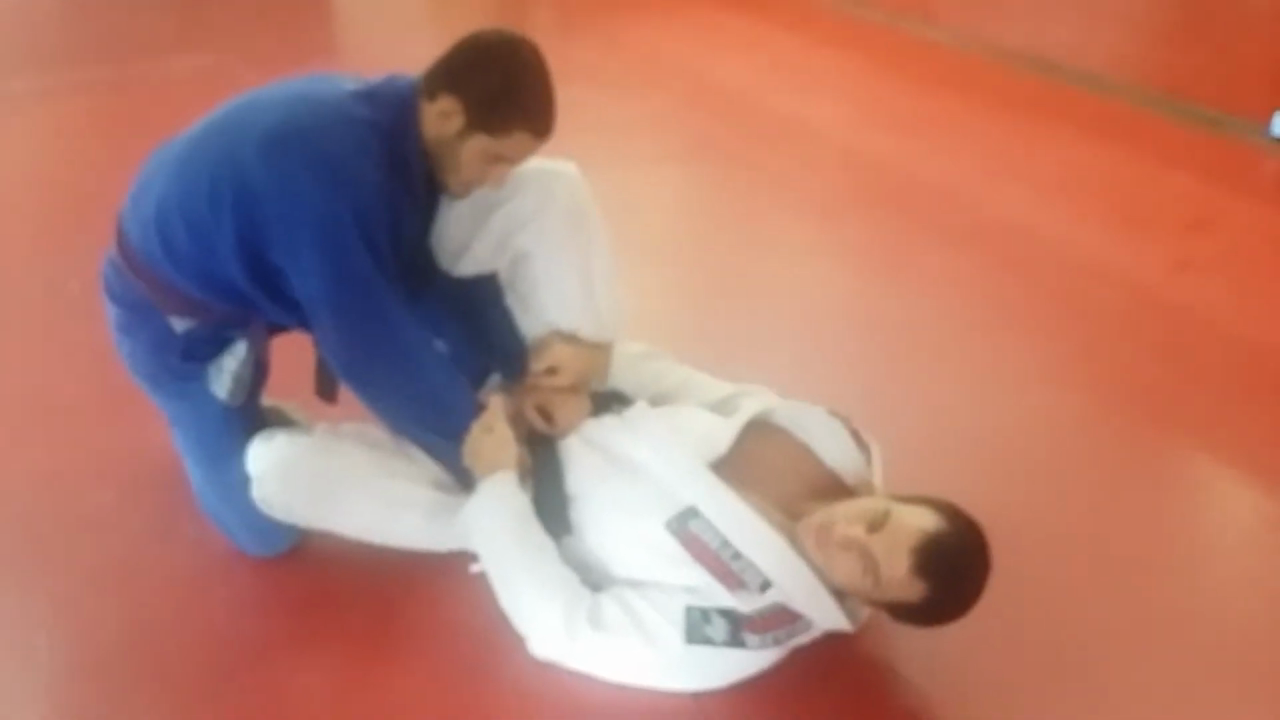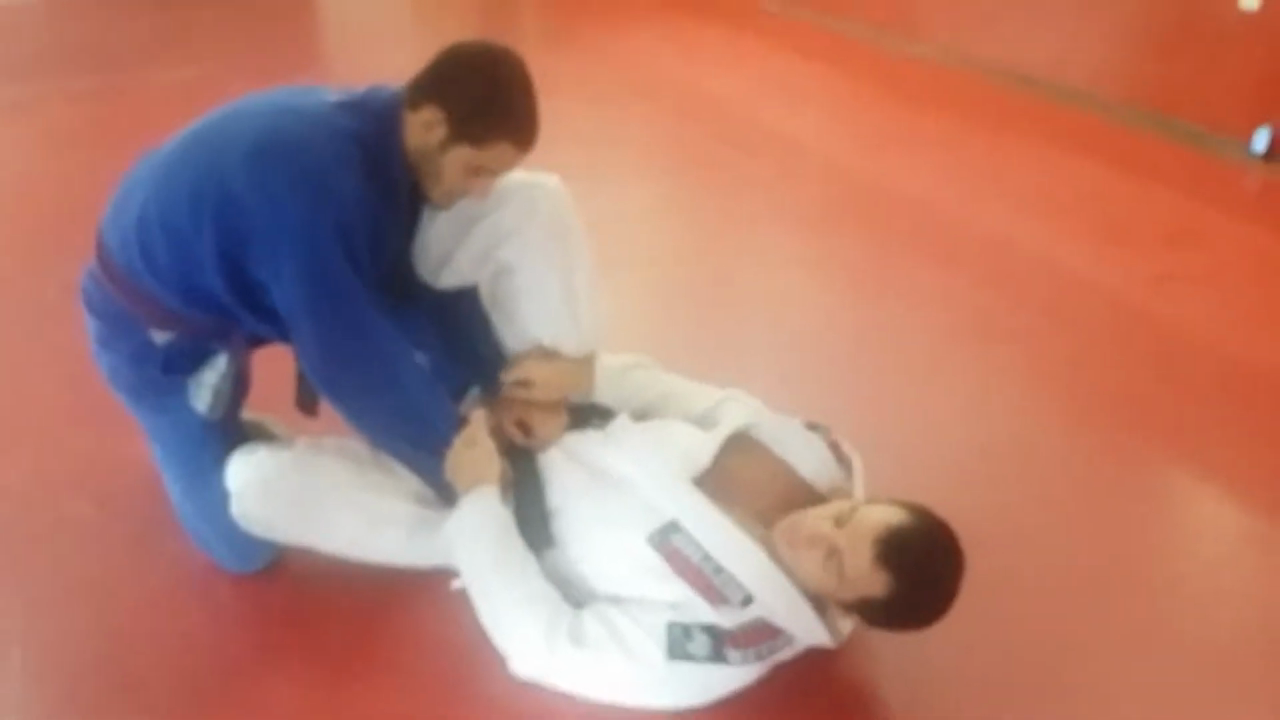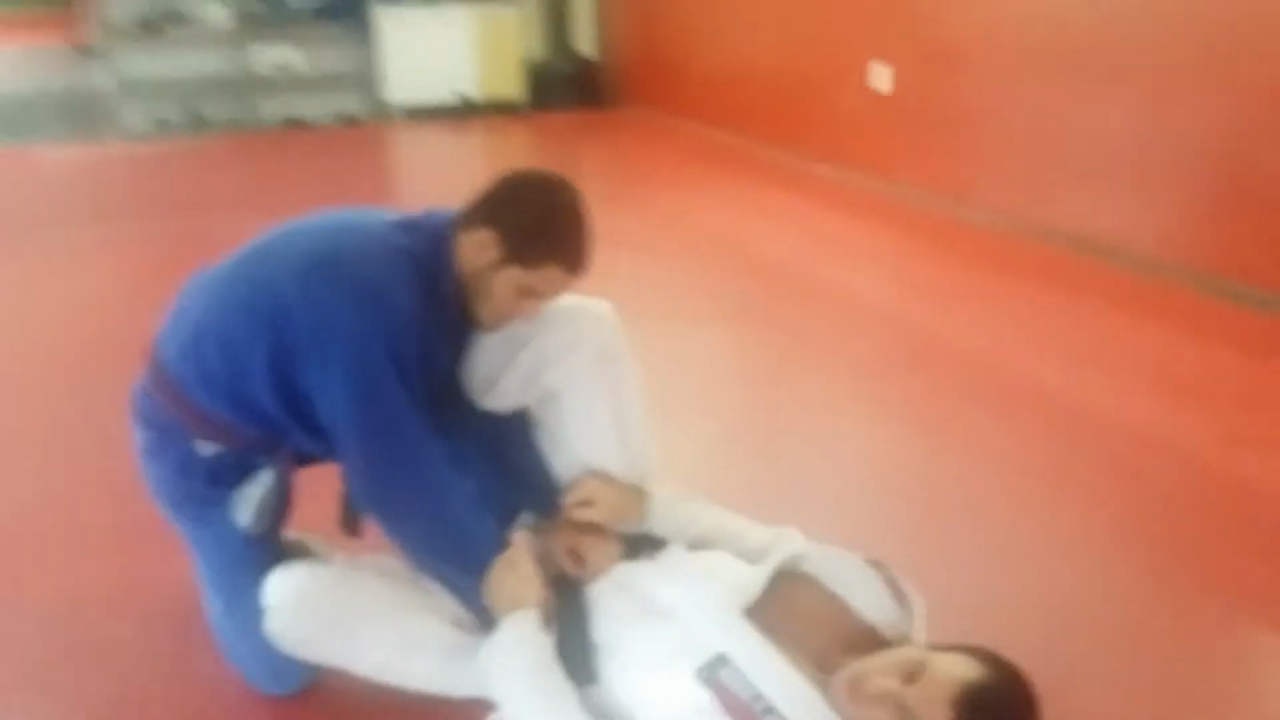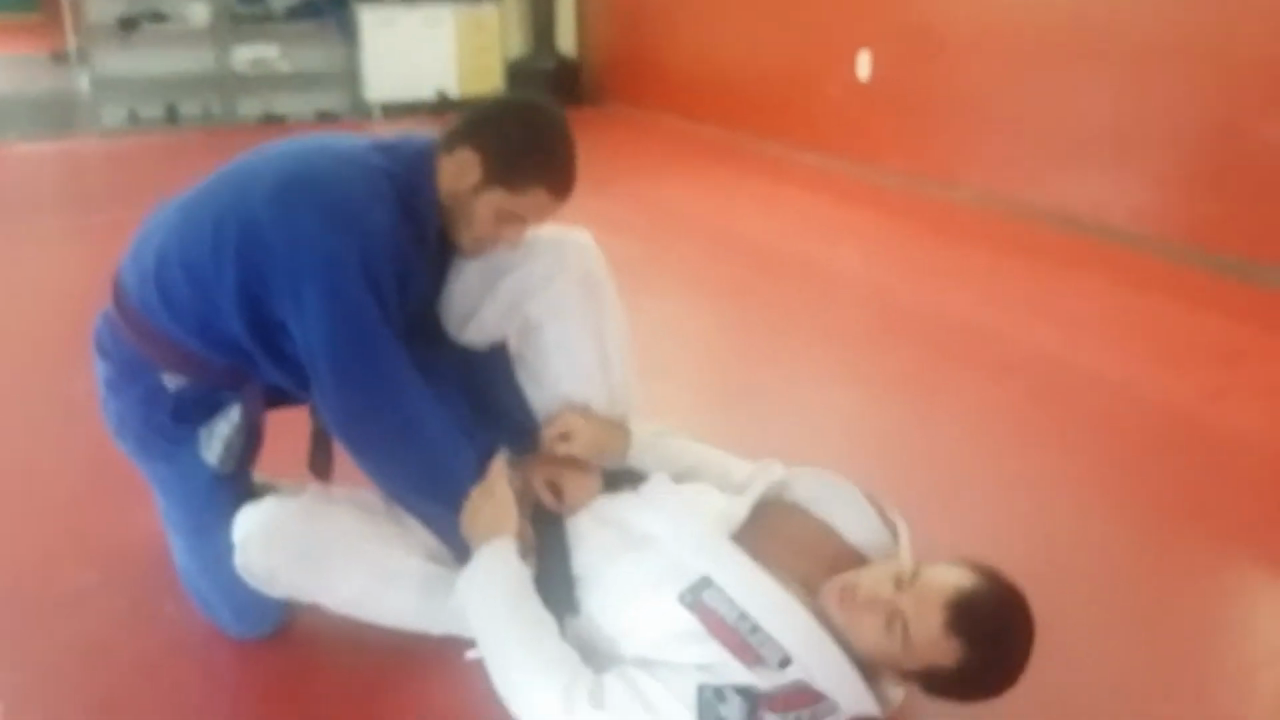
dt=0.5s
person 1, frame 1
left shoulder: (736, 634)
right shoulder: (840, 447)
left elbow: (564, 628)
right elbow: (723, 400)
left wrist: (495, 485)
right wrist: (598, 361)
left hip: (527, 505)
right hip: (580, 402)
left knee: (276, 466)
left ankle: (260, 424)
person 1, frame 2
left shoulder: (722, 649)
right shoulder: (818, 462)
left elbow: (547, 647)
right elbow: (718, 410)
left wrist: (478, 501)
right wrist: (587, 374)
left hip: (510, 517)
left knee: (255, 483)
left ankle: (255, 441)
person 1, frame 3
right shoulder: (877, 600)
right elbow: (759, 547)
left wrist: (517, 625)
right wrist: (643, 505)
left hip: (551, 646)
right hip: (618, 552)
left knee: (293, 597)
person 1, frame 4
right shoulder: (862, 526)
left wrist: (493, 554)
right wrist: (621, 443)
left hip: (529, 581)
right hip: (591, 486)
left knee: (264, 536)
person 2, frame 1
left shoulder: (394, 121)
right shoulder: (330, 170)
left elbow: (432, 272)
right elbow: (373, 346)
left wrist: (519, 364)
left hip: (254, 269)
right hip: (175, 308)
right knee: (266, 529)
right ankle: (214, 420)
person 2, frame 2
left shoulder: (377, 135)
right shoulder: (310, 181)
left elbow: (417, 283)
right elbow: (353, 357)
left wrist: (497, 378)
left hip: (237, 281)
right hip: (157, 319)
right knee: (245, 544)
right ankle: (190, 433)
person 2, frame 3
left shoulder: (431, 261)
right shoulder: (365, 296)
left elbow: (469, 408)
right elbow: (400, 476)
left wrist: (547, 513)
left hip: (290, 401)
right hip: (205, 435)
right knee: (280, 666)
right ankle: (231, 553)
person 2, frame 4
left shoulder: (410, 189)
right shoulder: (344, 219)
left elbow: (447, 344)
right elbow: (374, 407)
left wrist: (528, 449)
left hip: (262, 338)
right hip: (169, 368)
right knee: (250, 610)
right ankle: (195, 493)
